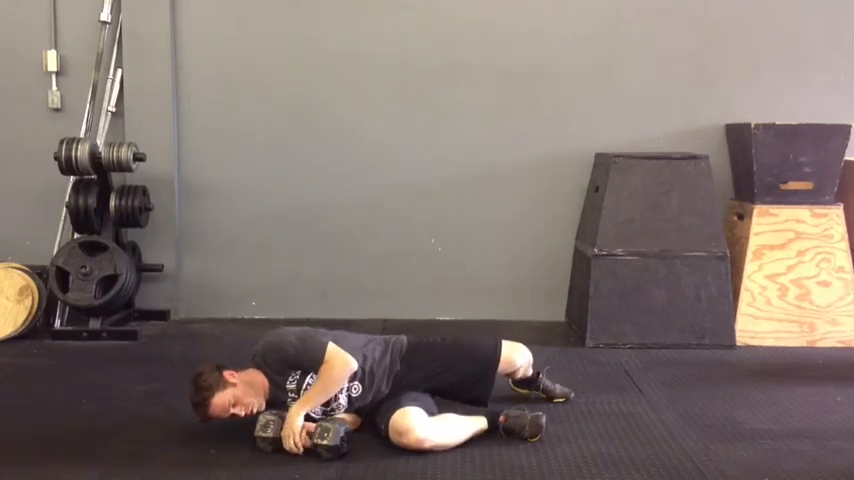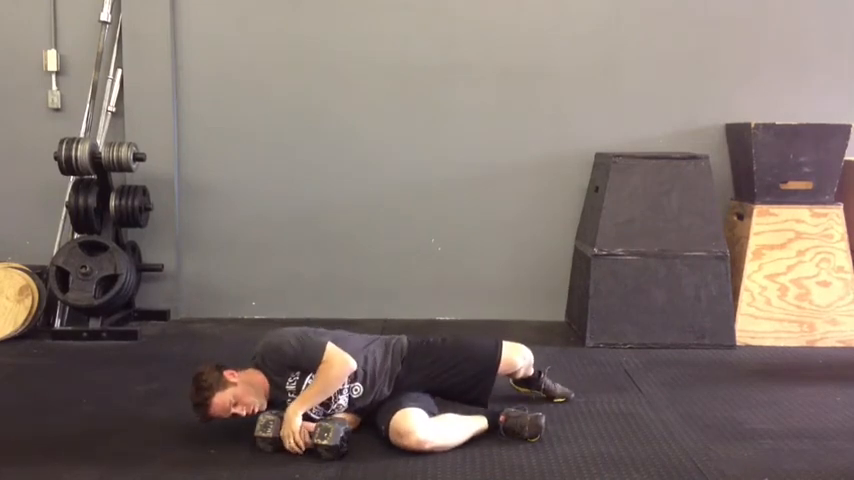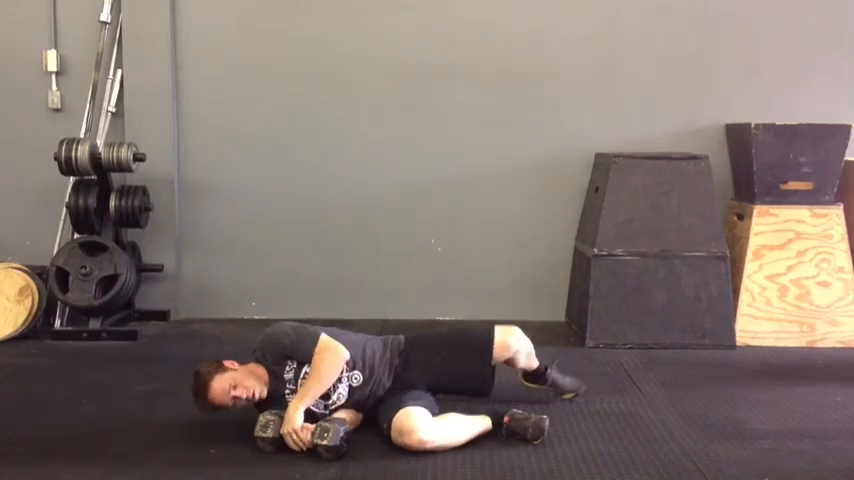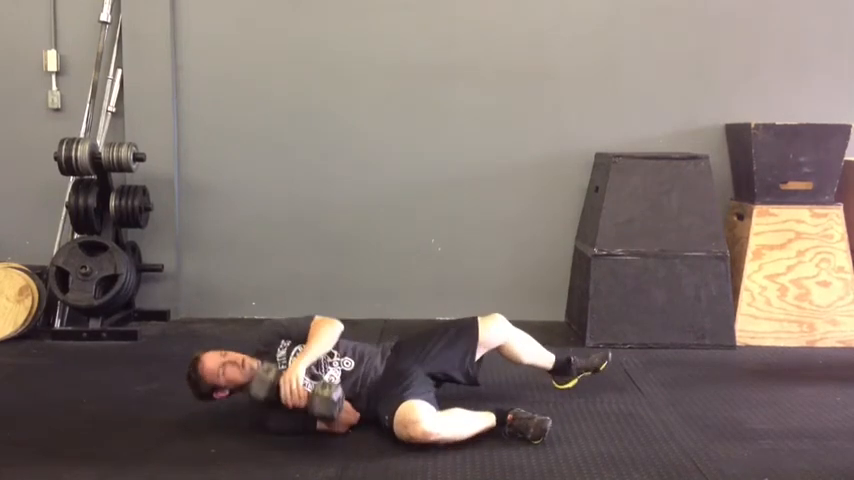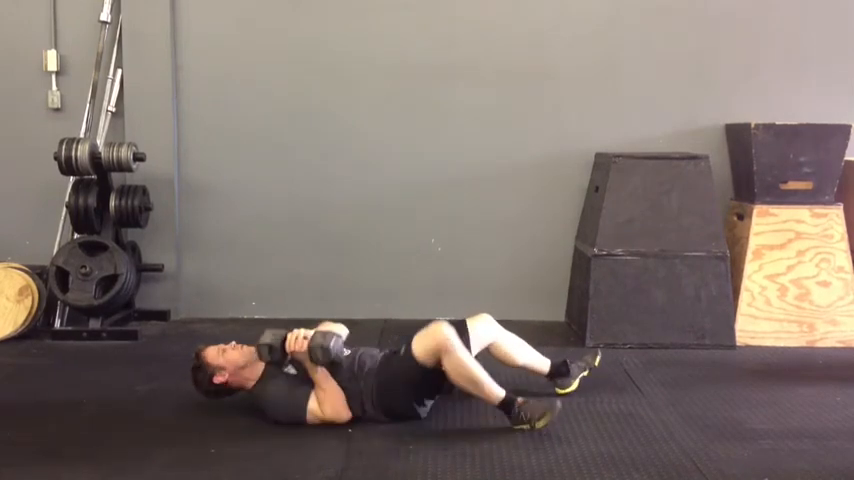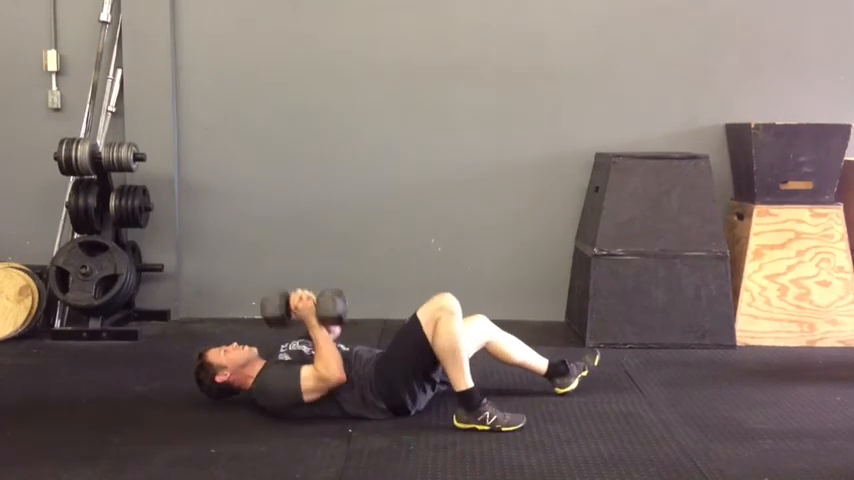
dt=0.4s
person 1, frame 1
left shoulder: (276, 347)
right shoulder: (274, 405)
left elbow: (344, 363)
right elbow: (353, 415)
left wrist: (299, 410)
right wrist: (312, 429)
left hip: (404, 359)
right hip: (384, 399)
left knee: (518, 356)
right knee: (411, 432)
left ankle: (530, 382)
right ankle: (494, 420)
person 1, frame 2
left shoulder: (276, 348)
right shoulder: (273, 407)
left elbow: (343, 364)
right elbow: (351, 417)
left wrist: (296, 409)
right wrist: (312, 428)
left hip: (405, 359)
right hip: (385, 400)
left knee: (519, 357)
right knee: (412, 435)
left ankle: (531, 382)
right ankle: (494, 420)
person 1, frame 3
left shoulder: (273, 341)
right shoulder: (271, 406)
left elbow: (334, 353)
right elbow: (351, 415)
left wrist: (298, 405)
right wrist: (308, 430)
left hip: (403, 356)
right hip: (388, 397)
left knee: (511, 340)
right knee: (414, 434)
left ankle: (538, 376)
right ankle: (498, 421)
person 1, frame 4
left shoulder: (273, 339)
right shoulder: (274, 412)
left elbow: (330, 325)
right elbow: (347, 418)
left wrist: (304, 359)
right wrist: (306, 393)
left hip: (396, 355)
right hip: (385, 395)
left knee: (495, 325)
right knee: (419, 425)
left ankle: (562, 369)
right ankle: (503, 420)
person 1, frame 5
left shoulder: (277, 358)
right shoulder: (272, 396)
left elbow: (339, 330)
right elbow: (339, 413)
left wrist: (308, 335)
right wrist: (308, 362)
left hip: (391, 365)
right hip: (393, 396)
left knee: (484, 323)
right knee: (440, 333)
left ankle: (558, 374)
right ankle: (513, 408)
person 1, frame 6
left shoulder: (275, 370)
right shoulder: (272, 388)
left elbow: (332, 334)
right elbow: (334, 374)
left wrist: (311, 311)
right wrist: (311, 321)
left hip: (387, 371)
right hip: (389, 389)
left knee: (480, 324)
right knee: (444, 305)
left ankle: (557, 372)
right ankle: (471, 408)
